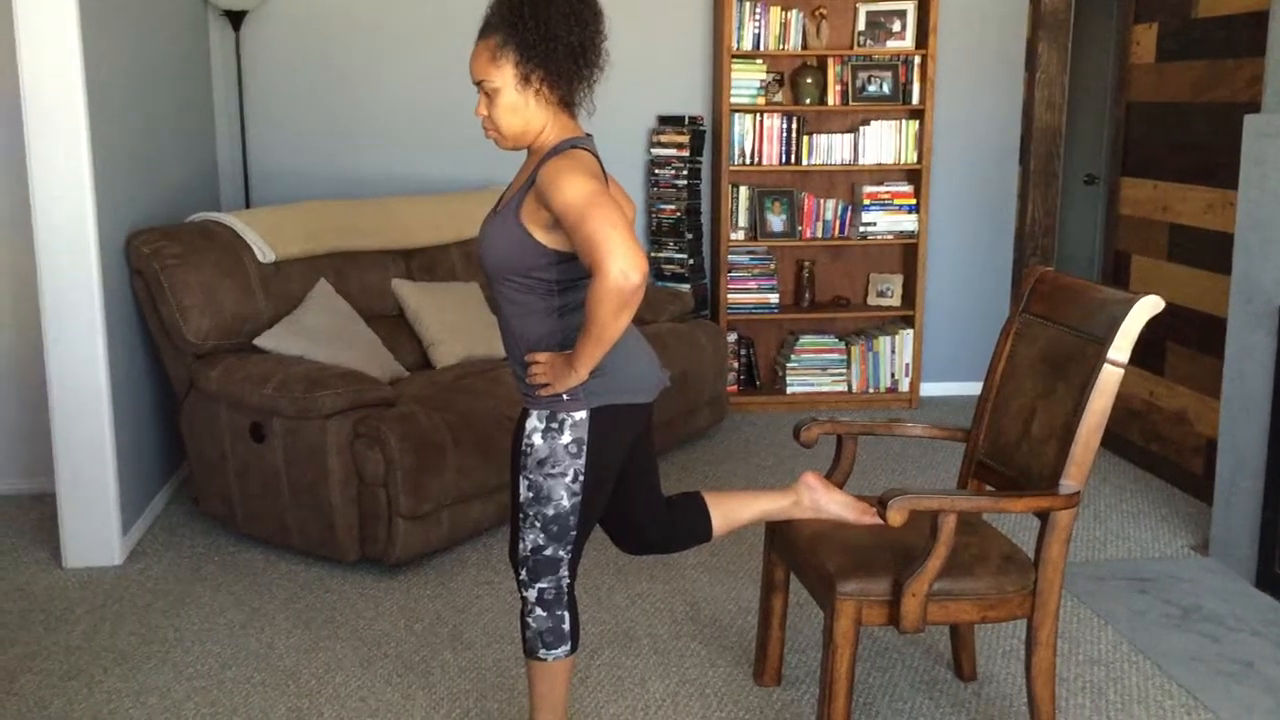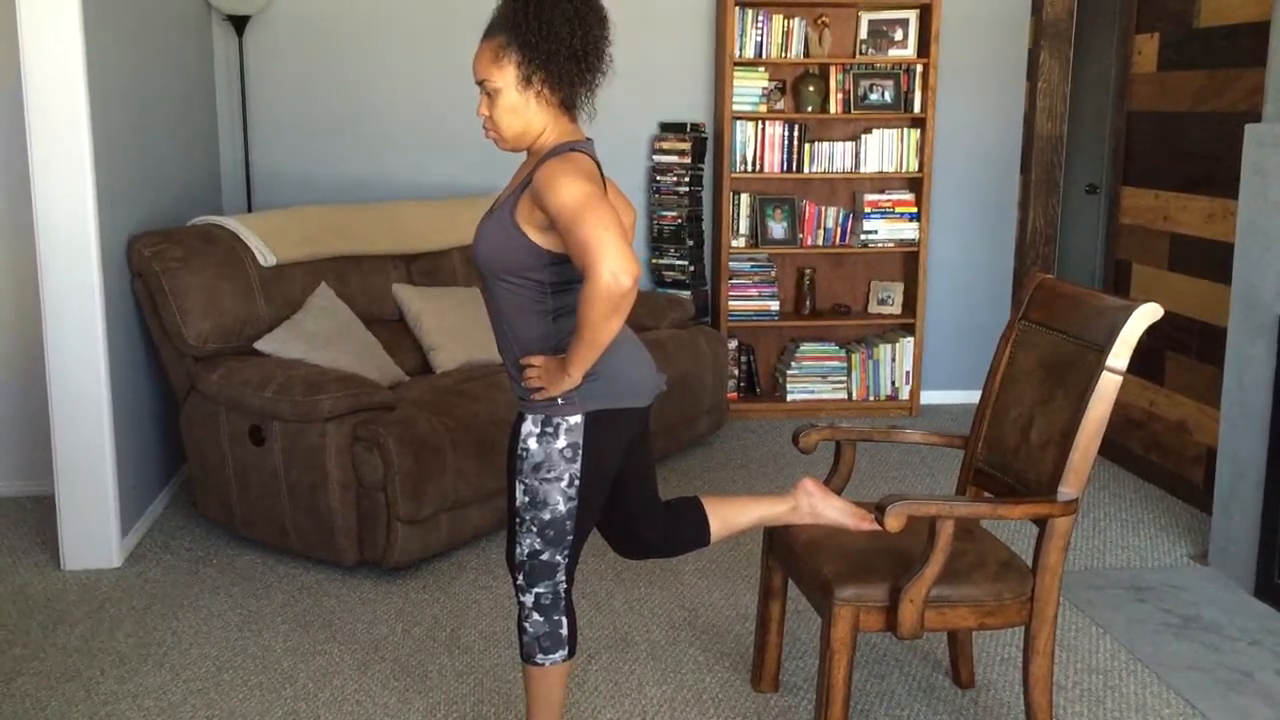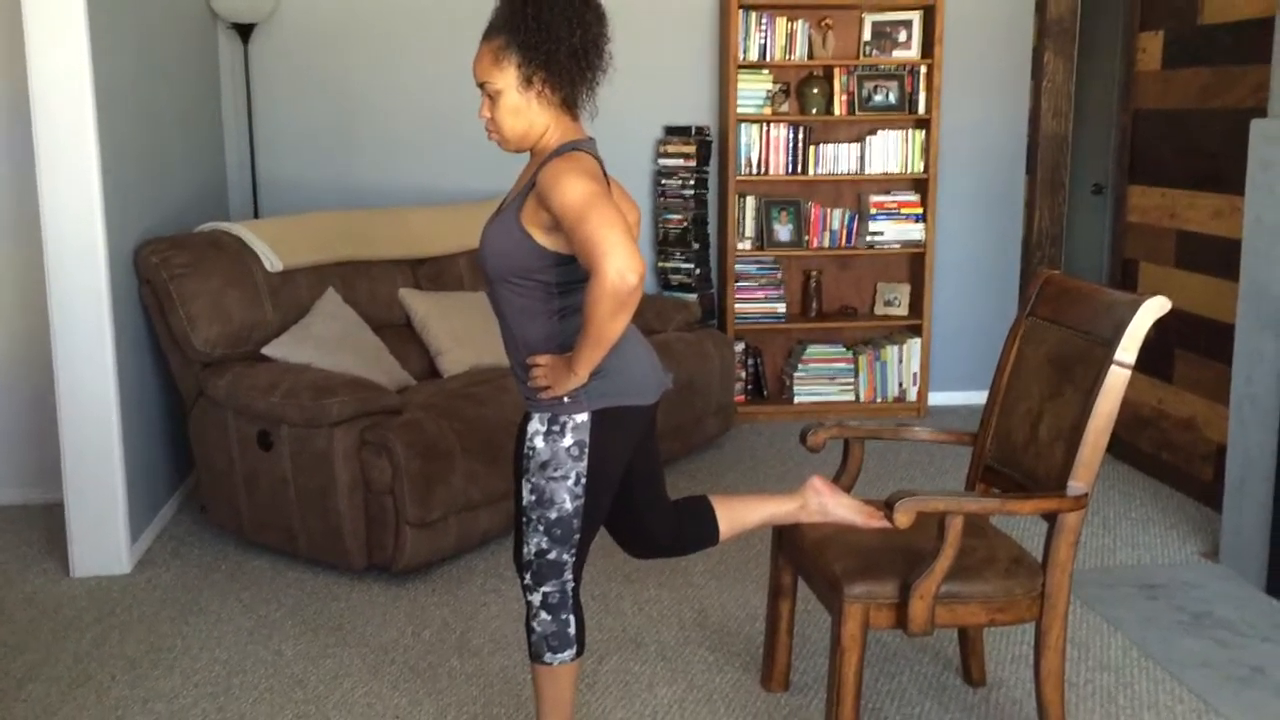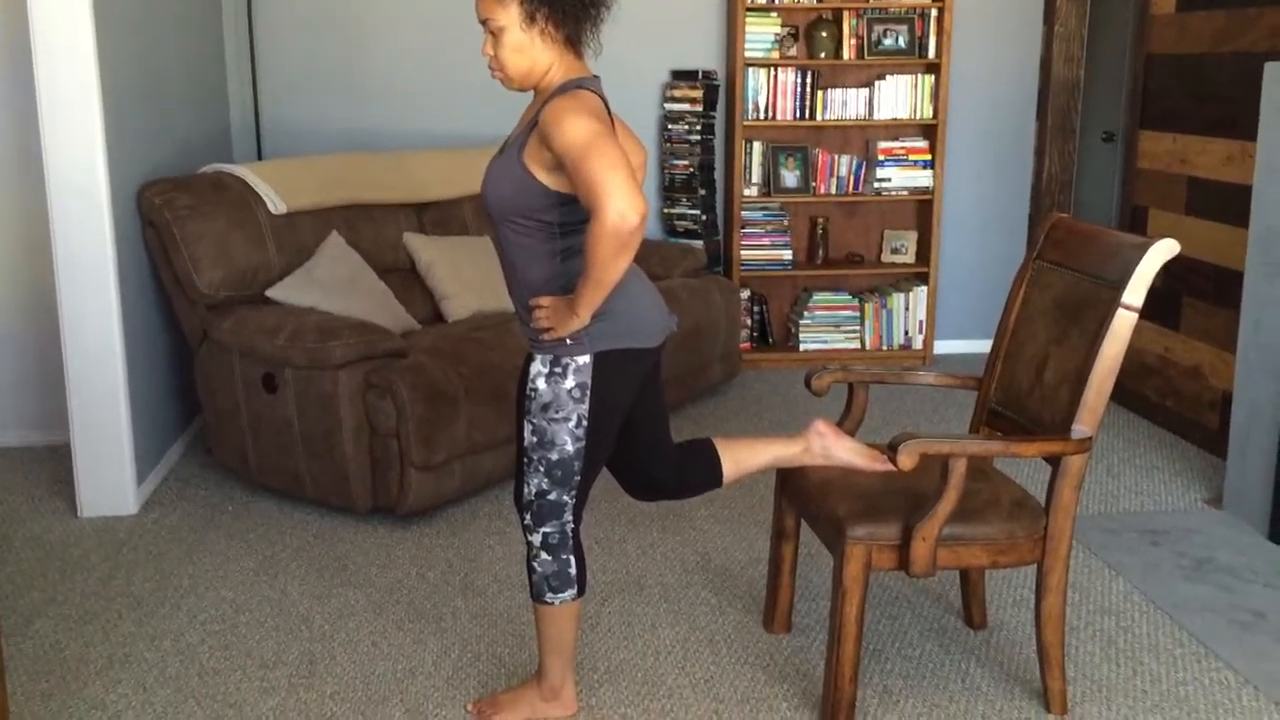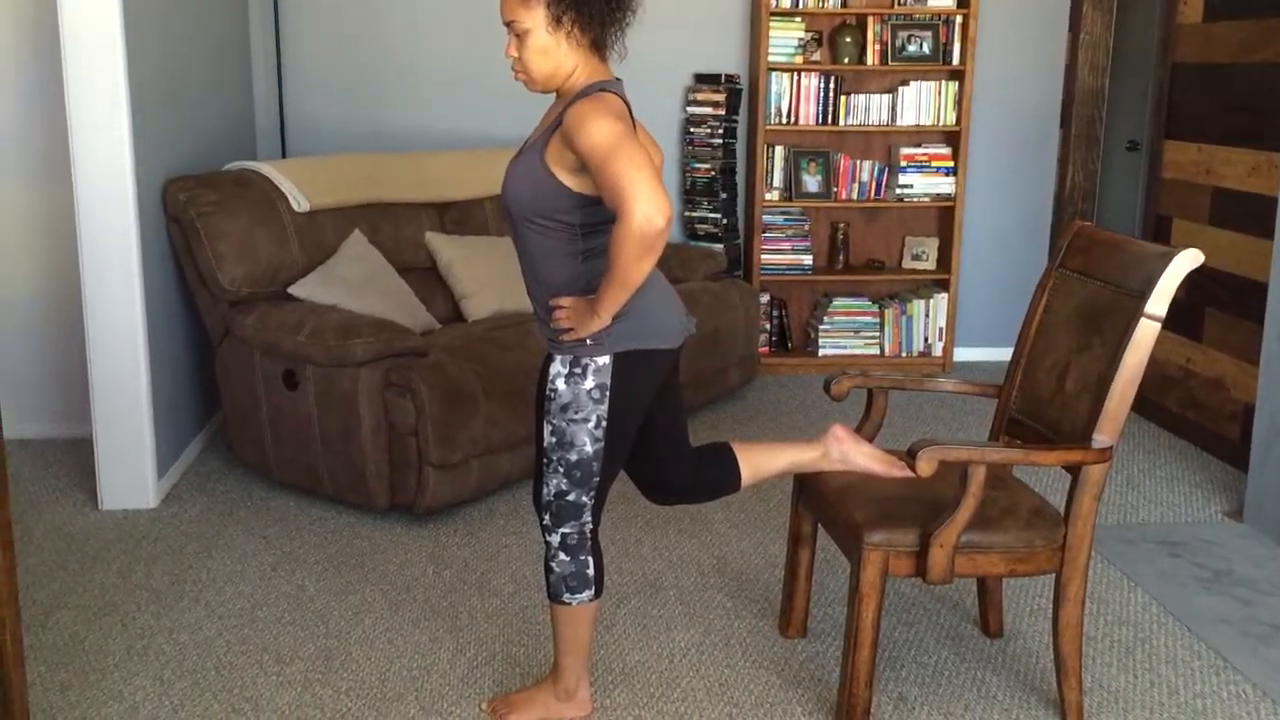
dt=1s
person 1, frame 1
left shoulder: (561, 170)
right shoulder: (556, 160)
left elbow: (625, 270)
right elbow: (623, 208)
left wrist: (578, 365)
left hip: (583, 403)
right hip: (613, 390)
left knee: (542, 569)
right knee: (647, 526)
right ankle: (801, 499)
person 1, frame 2
left shoulder: (559, 174)
right shoulder: (556, 163)
left elbow: (616, 276)
right elbow: (623, 216)
left wrist: (569, 369)
left hip: (578, 408)
right hip: (609, 394)
left knee: (539, 573)
right knee: (645, 531)
right ankle: (797, 504)
person 1, frame 3
left shoulder: (562, 173)
right shoulder: (559, 162)
left elbow: (621, 274)
right elbow: (626, 216)
left wrist: (576, 369)
left hip: (585, 406)
right hip: (614, 393)
left knee: (546, 571)
right knee: (653, 531)
right ankle: (804, 503)
person 1, frame 4
left shoulder: (564, 111)
right shoulder: (565, 101)
left elbow: (623, 214)
right elbow: (633, 159)
left wrist: (579, 310)
left hip: (589, 347)
right hip: (621, 333)
left knee: (547, 513)
right knee: (656, 472)
right ankle: (809, 447)
person 1, frame 5
left shoulder: (589, 113)
right shoulder: (585, 103)
left elbow: (649, 214)
right elbow: (651, 160)
left wrist: (601, 309)
left hip: (608, 348)
right hip: (639, 336)
left knee: (565, 512)
right knee: (672, 476)
right ankle: (828, 451)
